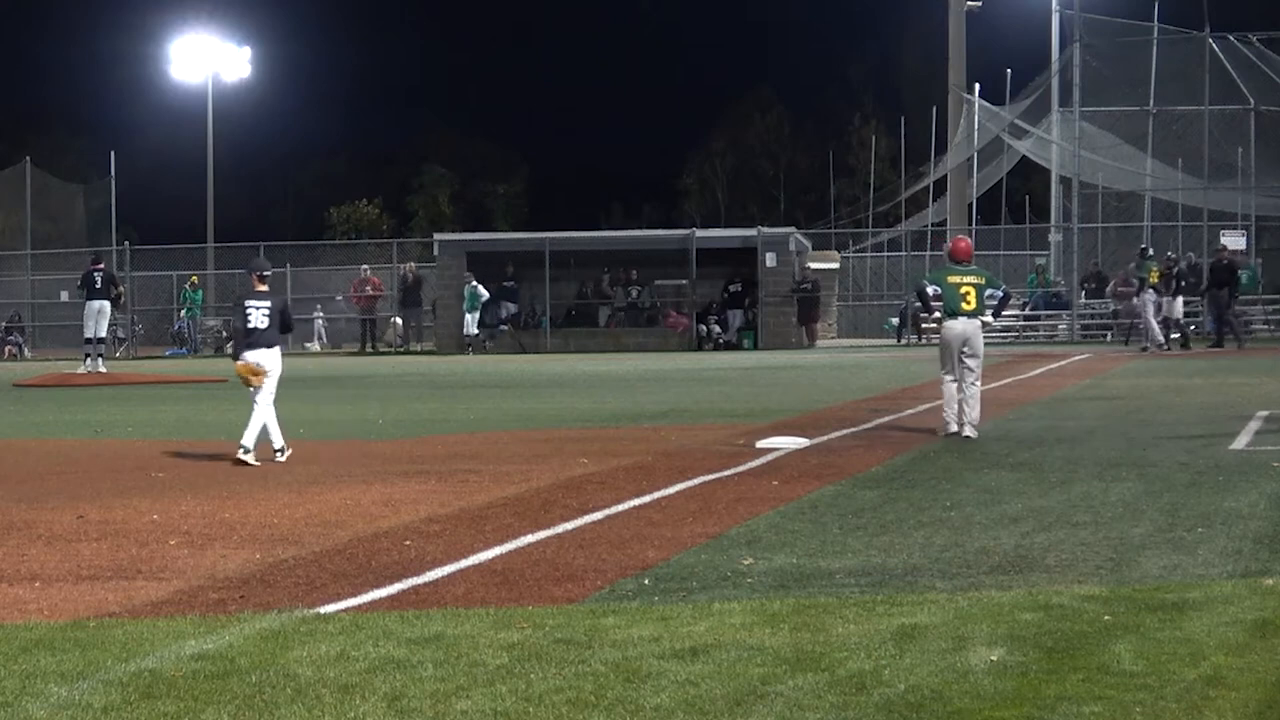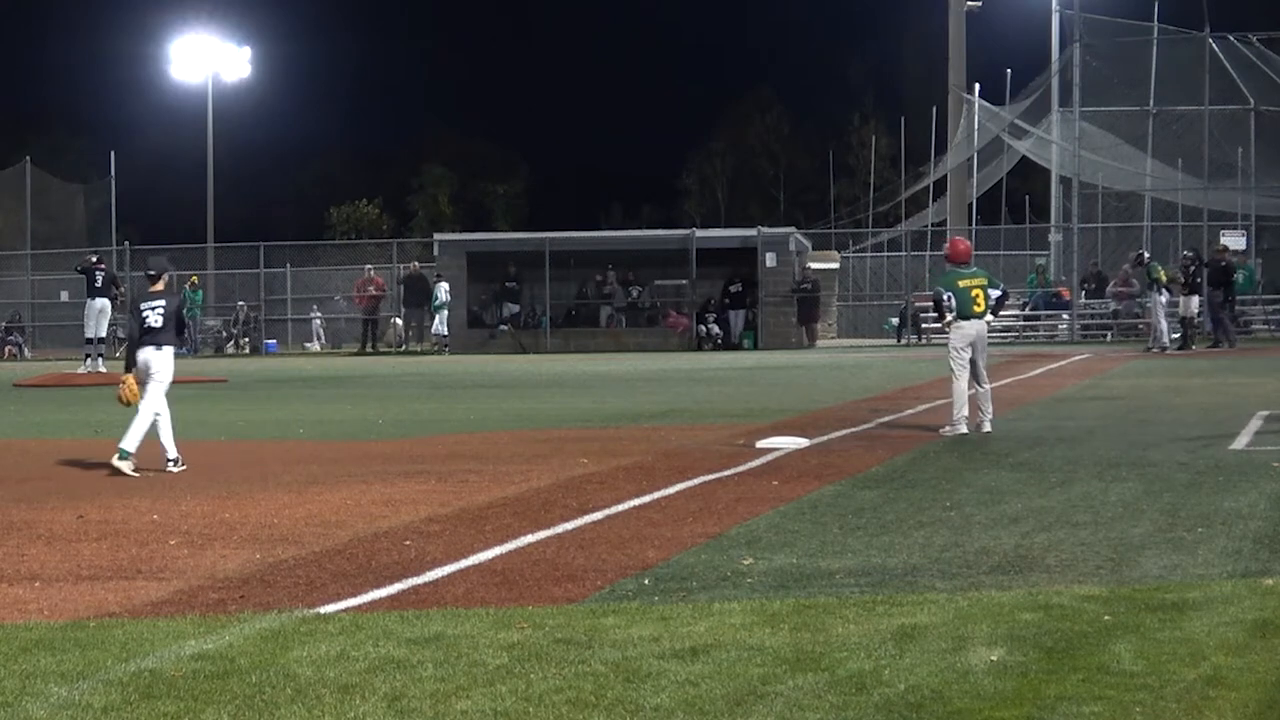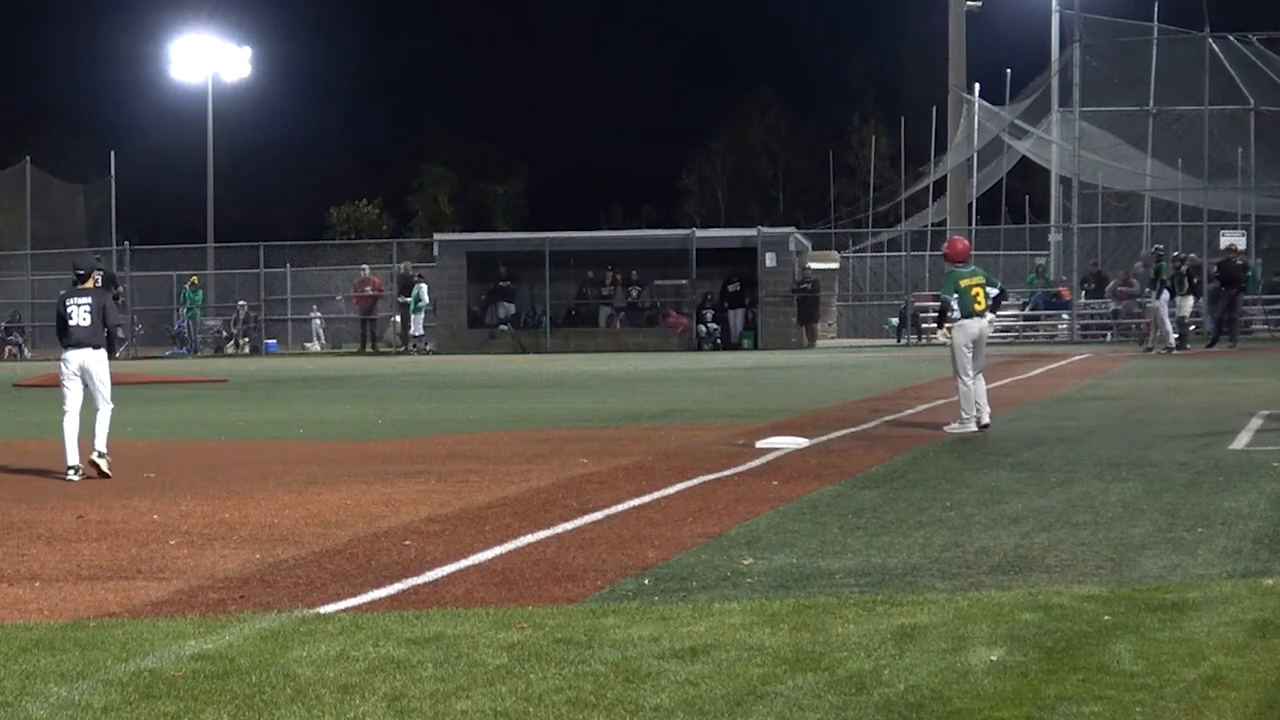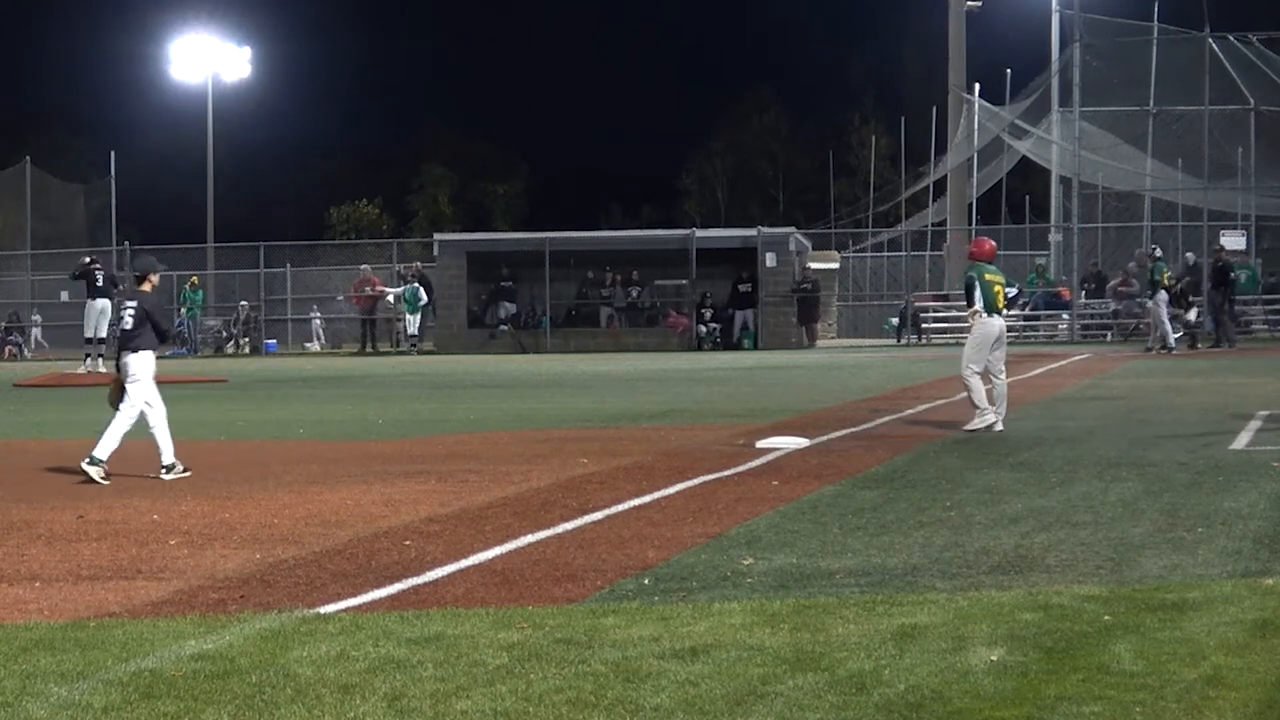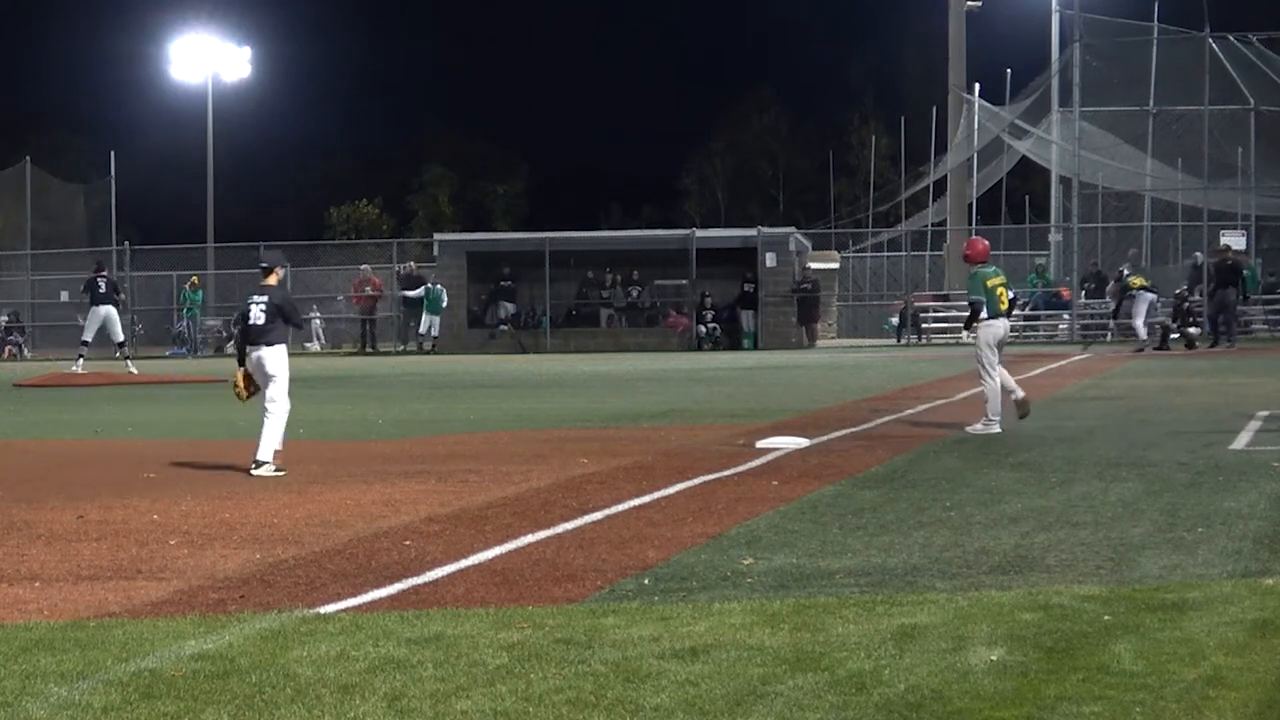
dt=1s
person 1, frame 1
left shoulder: (244, 301)
right shoulder: (278, 301)
left elbow: (237, 330)
right elbow: (288, 327)
left wrist: (237, 358)
left hip: (248, 355)
right hip: (270, 354)
left knee: (264, 401)
right knee: (263, 403)
left ankle: (279, 447)
right ankle: (246, 448)
person 1, frame 2
left shoulder: (138, 303)
right shoulder: (174, 300)
left elbow: (132, 337)
right elbow: (180, 330)
left wrist: (127, 370)
left hip: (140, 355)
right hip: (162, 354)
left knee: (159, 406)
right knee: (148, 408)
left ankle: (172, 458)
right ankle: (123, 453)
person 1, frame 3
left shoulder: (64, 299)
right shoulder: (101, 296)
left elbow: (59, 332)
right elbow: (112, 328)
right wrist: (109, 352)
left hip: (70, 356)
right hip: (95, 354)
left knee: (70, 411)
right knee: (104, 406)
left ankle: (72, 467)
right ankle: (100, 451)
person 1, frame 4
left shoulder: (127, 301)
right shoulder: (150, 300)
left elbow: (123, 337)
right elbow: (165, 333)
left wrist: (119, 371)
right wrist: (156, 340)
left hip: (126, 360)
right hip: (142, 359)
left knee: (157, 411)
right knee: (127, 414)
left ankle: (169, 464)
right ankle: (96, 460)
person 1, frame 5
left shoulder: (252, 297)
right shoulder: (279, 295)
left elbow: (241, 332)
right elbow: (298, 323)
left wrist: (241, 363)
left hip: (254, 353)
right hip: (274, 352)
left knee: (279, 405)
right knee: (274, 408)
left ankle: (264, 454)
right ankle: (261, 463)
person 2, frame 1
left shoulder: (943, 273)
right shoulder: (982, 275)
left elbow: (921, 289)
right elbow: (1005, 294)
left wrist: (932, 311)
right wrist: (993, 316)
left hip: (951, 327)
right hip: (974, 327)
left knee: (950, 377)
right knee: (972, 379)
left ankle: (951, 423)
right ankle: (969, 426)
person 2, frame 2
left shoulder: (949, 276)
right shoulder: (982, 274)
left elbow: (938, 298)
right elbow: (1003, 292)
left wrist: (943, 317)
right wrist: (991, 315)
left hip: (960, 328)
right hip: (981, 327)
left knee: (960, 376)
right knee: (981, 377)
left ankle: (959, 422)
right ankle: (985, 421)
person 2, frame 3
left shoulder: (951, 276)
right shoulder: (980, 273)
left elbow: (945, 304)
right elbow: (1000, 291)
left wrist: (941, 327)
right wrist: (991, 313)
left hip: (963, 326)
right hip: (981, 324)
left knee: (964, 376)
right knee: (977, 373)
left ankle: (968, 421)
right ankle: (983, 415)
person 2, frame 4
left shoulder: (976, 268)
right shoulder: (998, 273)
left elbow: (970, 281)
left wrist: (970, 306)
right wrist: (1004, 308)
left hip: (983, 323)
right hip: (999, 323)
left knee: (970, 370)
right knee: (998, 373)
left ankle: (984, 413)
right ankle: (997, 419)
person 2, frame 5
left shoulder: (976, 276)
right shoulder: (998, 272)
left elbow: (977, 306)
right elbow: (1012, 298)
left wrist: (966, 328)
left hip: (987, 326)
right hip: (1003, 324)
left knee: (988, 375)
right knee: (993, 366)
left ankle: (991, 422)
right ankle: (1018, 394)
